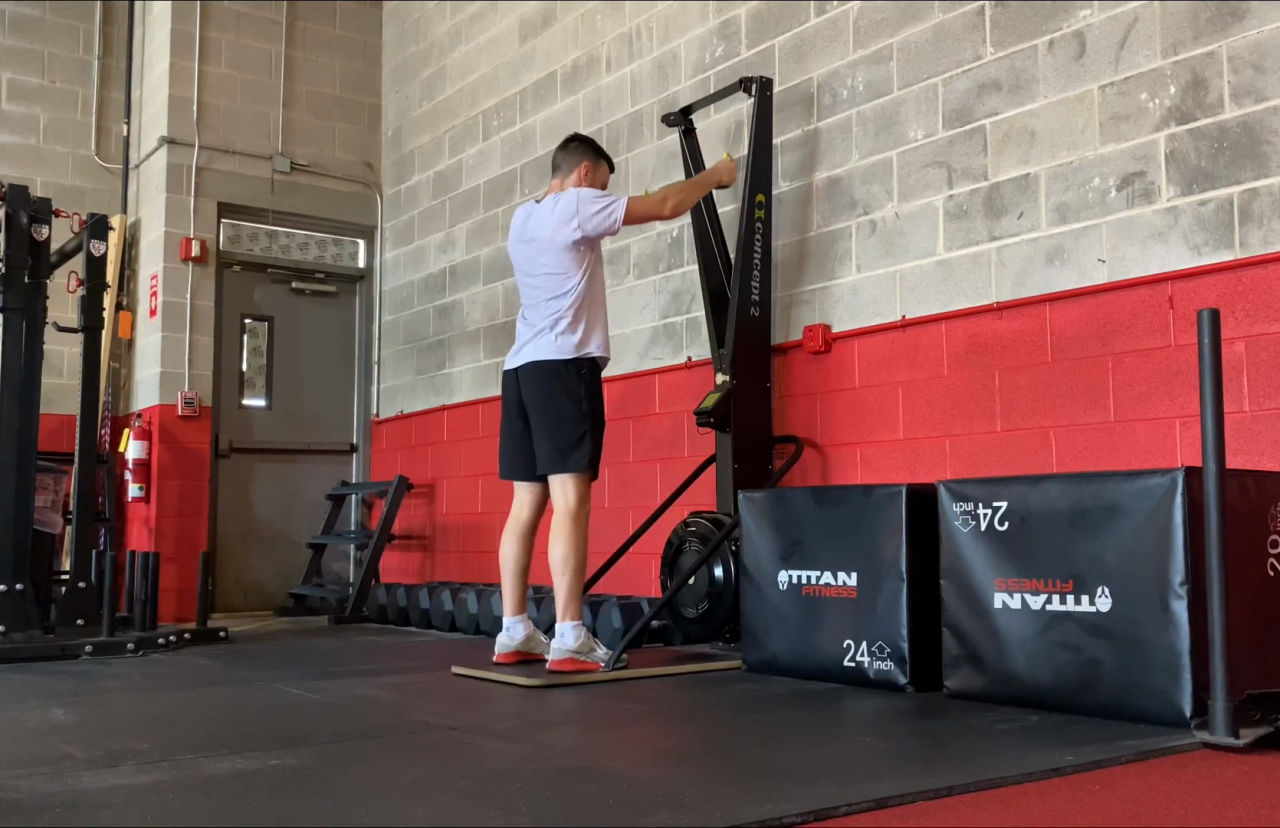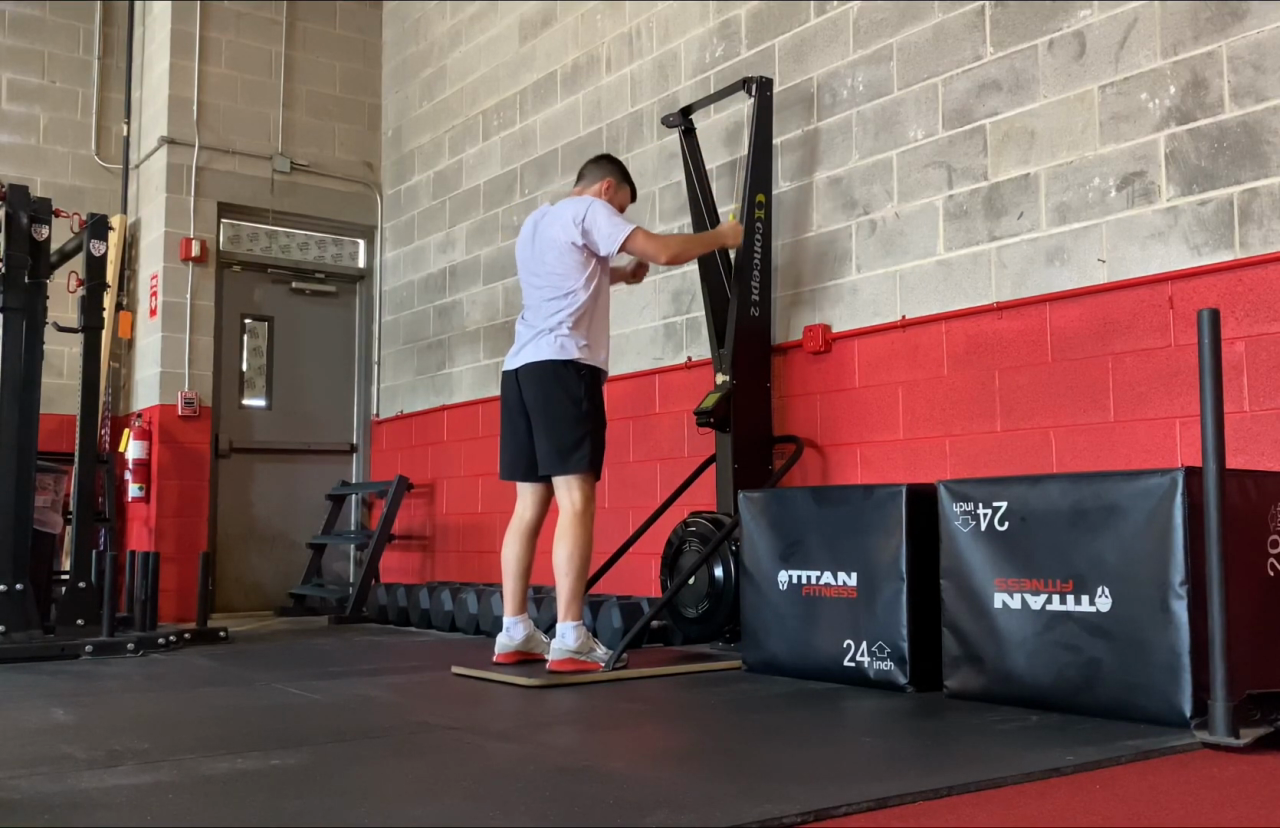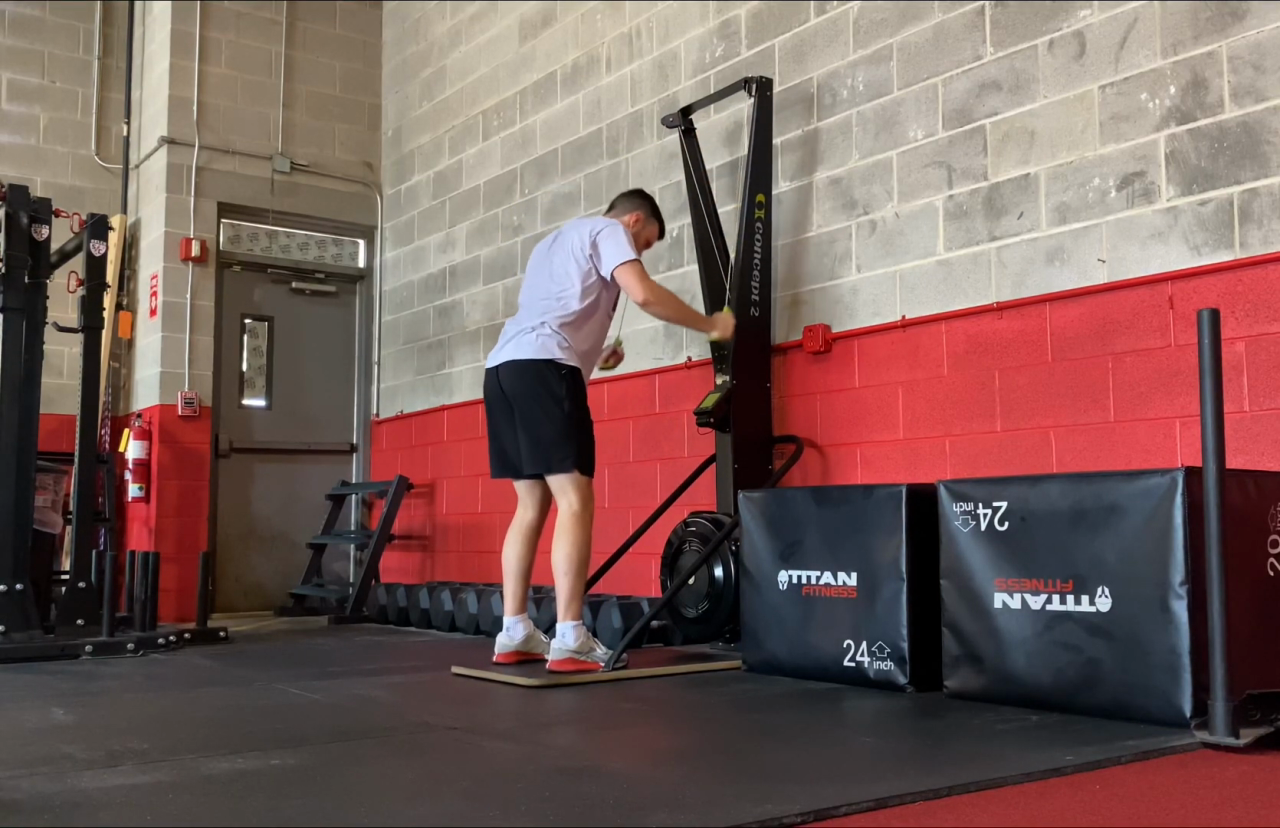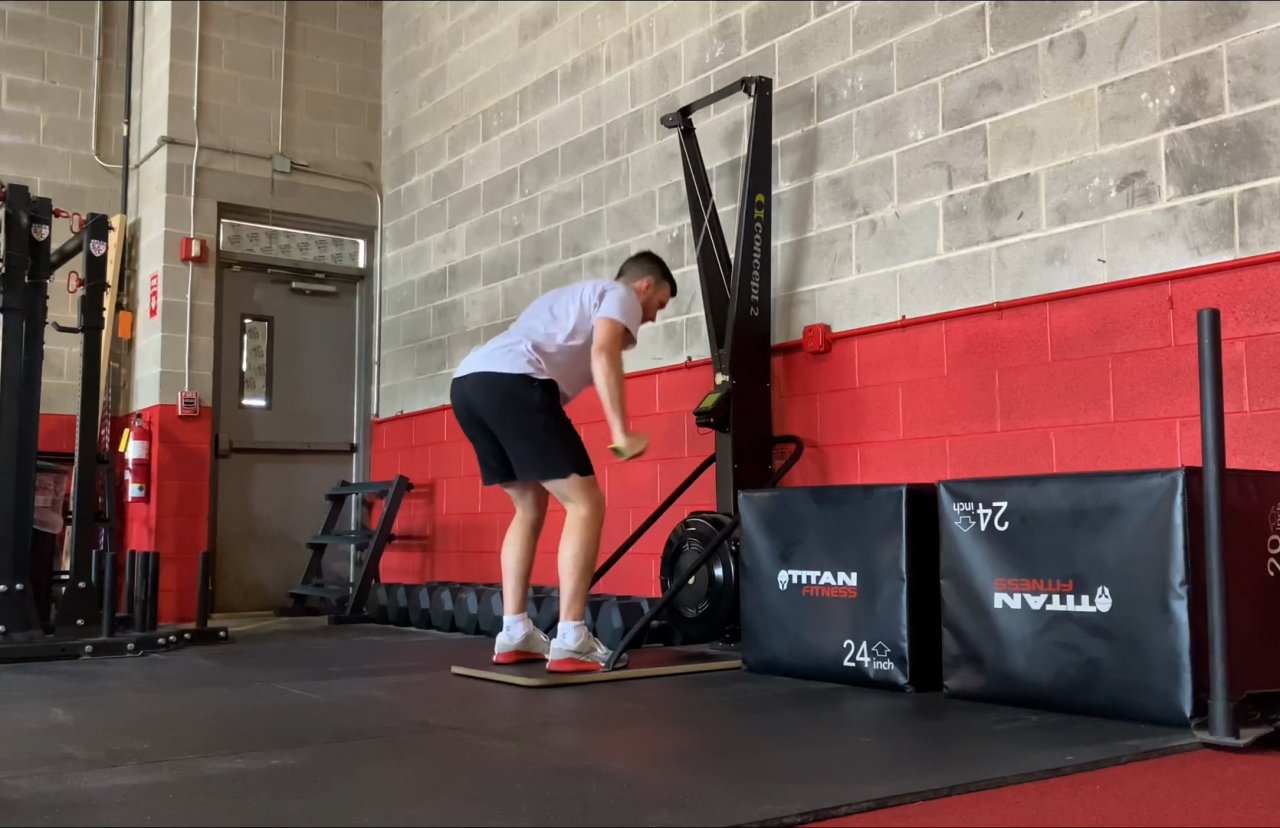
dt=0.4s
person 1, frame 1
left shoulder: (524, 217)
right shoulder: (576, 204)
right elbow: (664, 206)
left wrist: (615, 215)
right wrist: (714, 175)
left hip: (522, 367)
right hip: (562, 364)
left knee: (527, 503)
right knee: (570, 500)
left ankle: (515, 632)
right ankle: (570, 639)
person 1, frame 2
left shoulder: (536, 222)
right shoulder: (588, 211)
right elbow: (664, 251)
left wrist: (617, 275)
right wrist: (720, 237)
left hip: (521, 366)
right hip: (562, 364)
left knee: (531, 504)
right knee: (576, 500)
left ankle: (515, 633)
right ankle: (569, 640)
person 1, frame 3
left shoulder: (561, 237)
right shoulder: (609, 230)
right elbow: (645, 294)
left wrist: (593, 354)
right wrist: (708, 324)
left hip: (502, 365)
right hip: (541, 365)
left knee: (533, 503)
right knee: (575, 500)
left ankle: (514, 633)
right ankle: (570, 640)
person 1, frame 4
left shoulder: (583, 295)
right shoulder: (623, 295)
right elbow: (604, 352)
right wrist: (621, 430)
left hip: (468, 381)
right hip: (510, 382)
left knee: (531, 505)
right knee: (585, 503)
left ankle: (515, 633)
right ankle: (571, 641)
